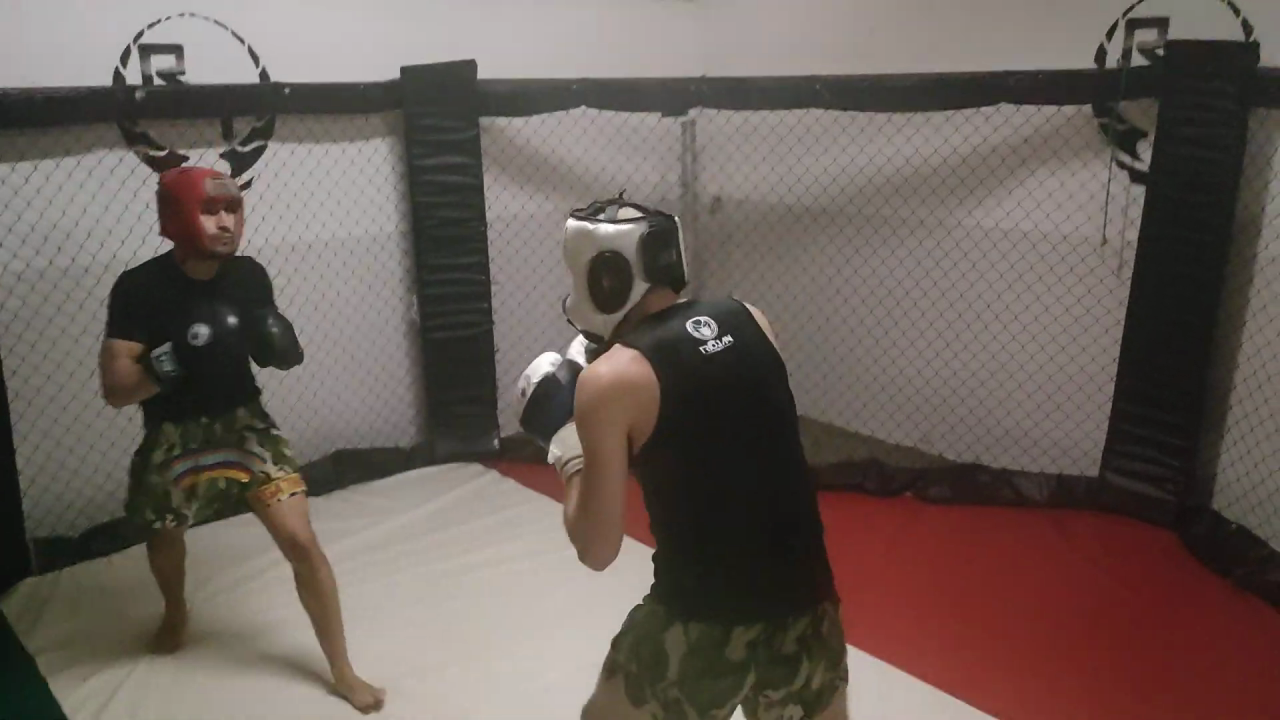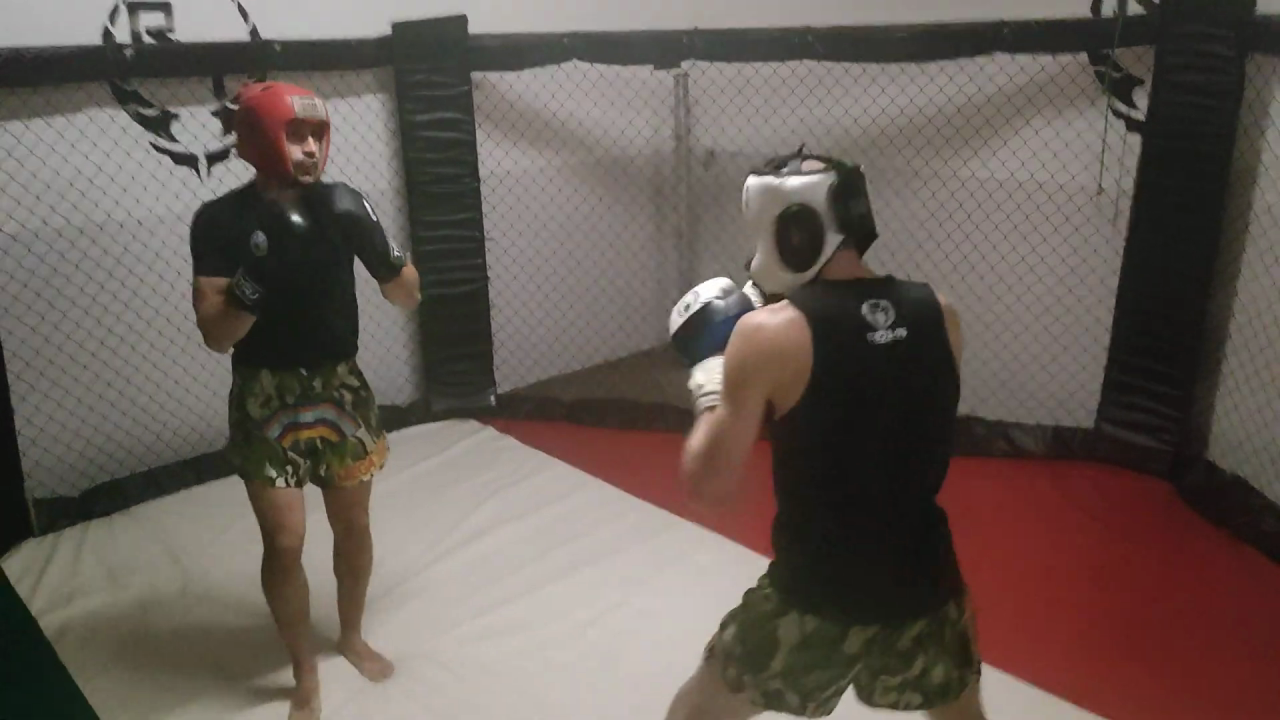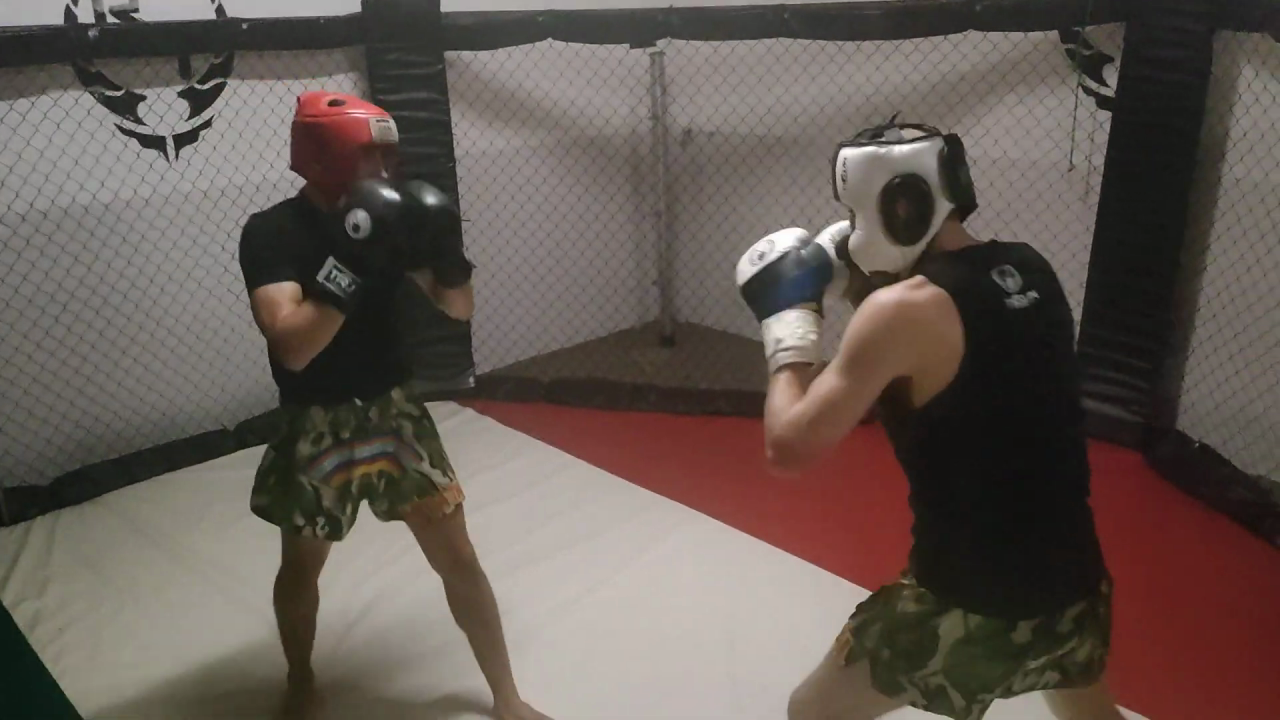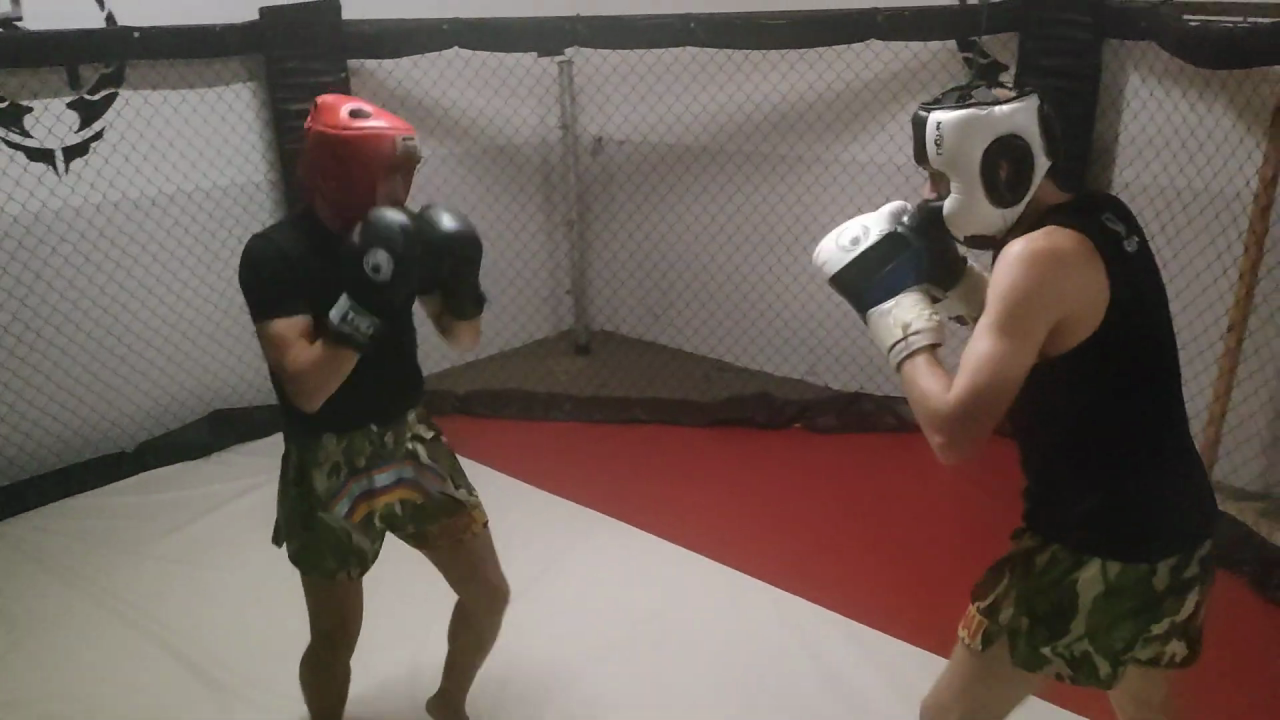
dt=0.5s
person 1, frame 1
left shoulder: (250, 276)
right shoulder: (139, 288)
right elbow: (116, 388)
left wrist: (280, 345)
right wrist: (178, 354)
left hip: (244, 425)
right hip: (175, 438)
left knee: (302, 544)
right knee: (165, 544)
left ankle: (344, 672)
right ankle: (176, 611)
person 1, frame 2
left shoulder: (342, 204)
right shoulder: (220, 220)
left elbow: (409, 295)
right elbow: (217, 333)
left wrist: (381, 254)
right wrist: (259, 273)
left hip: (341, 385)
right hip: (266, 394)
left knee: (353, 524)
right knee: (285, 541)
left ankle: (351, 633)
person 1, frame 3
left shoulder: (390, 214)
right shoulder: (270, 234)
left elbow: (459, 308)
right elbow: (294, 349)
left wrist: (448, 253)
right wrist: (351, 264)
left hip: (395, 412)
right hip: (318, 429)
left knee: (458, 561)
right knee: (301, 568)
person 1, frame 4
left shoulder: (404, 233)
right shoulder: (273, 256)
left elbow: (461, 336)
right elbow: (309, 392)
left wrist: (463, 291)
right wrist: (364, 297)
left hip: (410, 437)
right hip: (329, 461)
left knee: (486, 590)
right knee: (337, 636)
person 2, frame 1
left shoulder: (612, 379)
right shoulder: (750, 320)
left elbow: (598, 548)
left wrist: (566, 442)
left hip: (699, 614)
right hip: (802, 594)
person 2, frame 2
left shoulder: (769, 332)
right shoulder: (938, 315)
left elbow: (706, 483)
left wrist: (713, 377)
left hip: (815, 601)
right hip: (925, 590)
person 2, frame 3
left shoulder: (904, 309)
right shoulder: (1033, 270)
left elbow: (790, 451)
left wrist: (788, 320)
left hip: (966, 598)
right hip: (1070, 573)
person 2, frame 4
left shoulder: (1038, 255)
right shoulder: (1109, 221)
left elbow: (954, 430)
left wrist: (897, 308)
right wrist: (951, 281)
left hip: (1093, 550)
right hip: (1175, 529)
